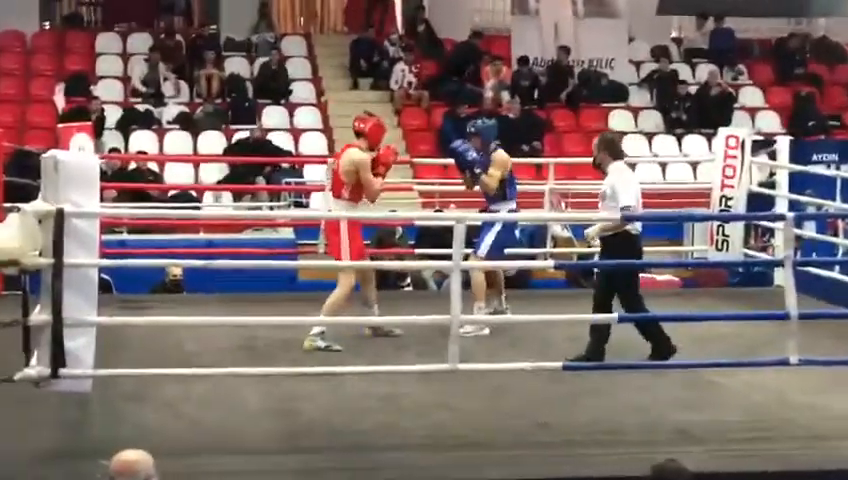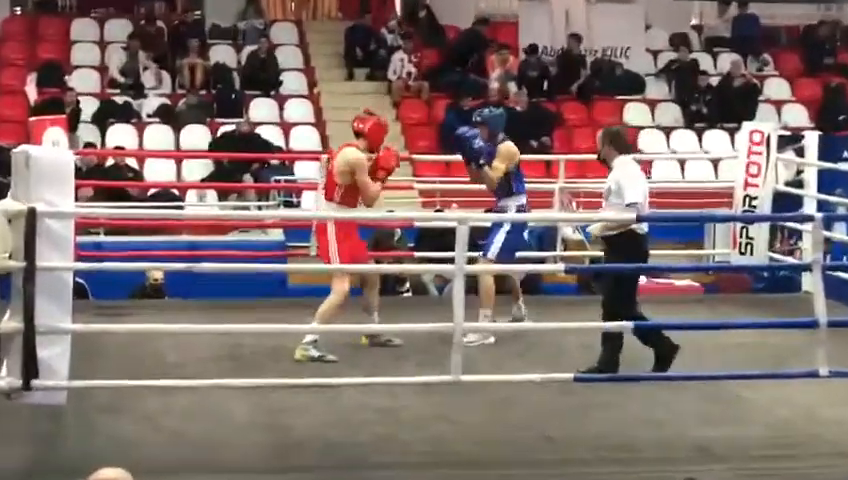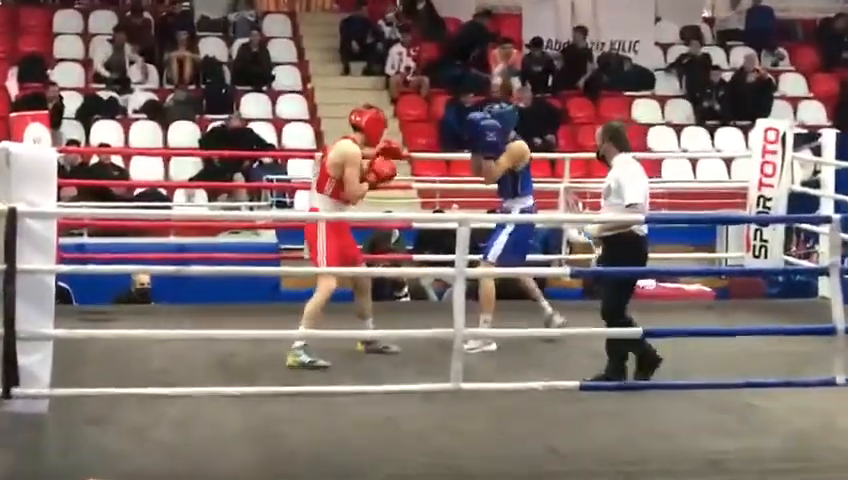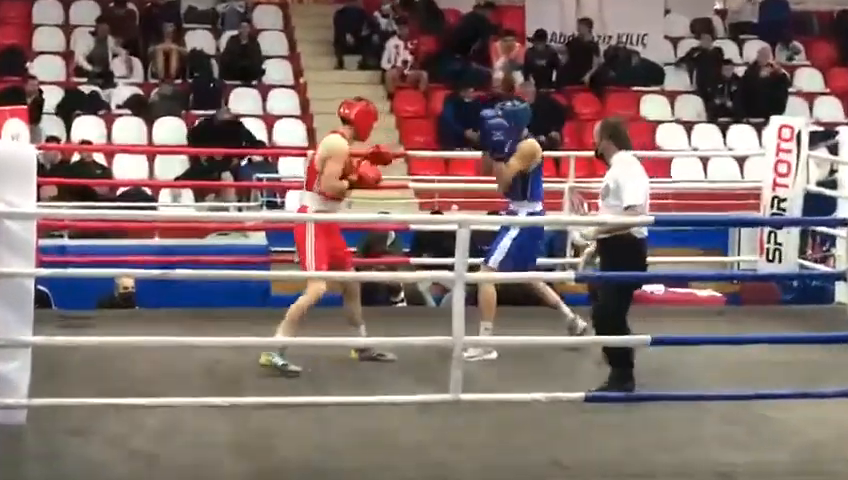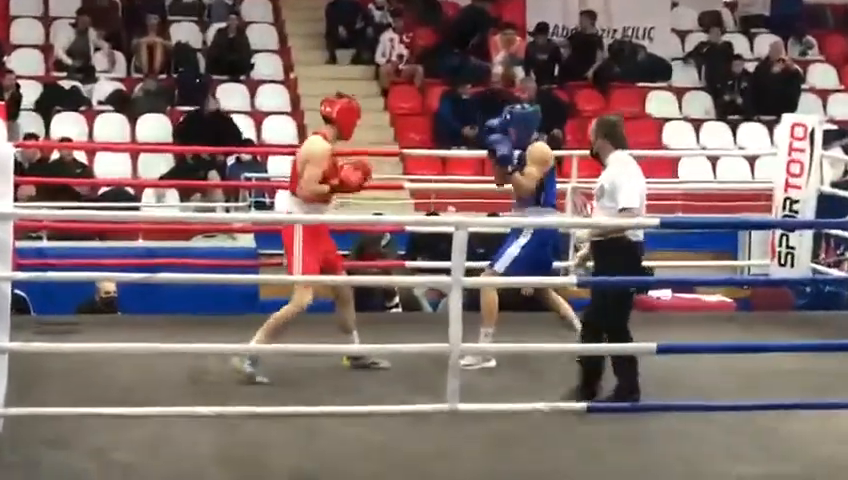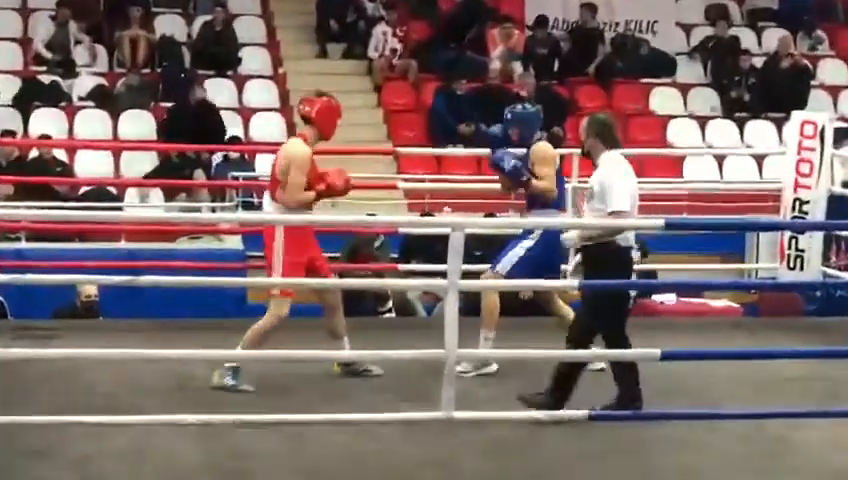
dt=0.1s
person 1, frame 1
left shoulder: (349, 152)
right shoulder: (359, 157)
right elbow: (372, 195)
left wrist: (375, 166)
right wrist: (382, 168)
left hip: (347, 221)
right hip: (341, 224)
left knee: (368, 272)
right knee: (347, 282)
person 1, frame 2
left shoulder: (348, 153)
right shoulder: (356, 157)
right elbow: (369, 199)
left wrist: (375, 170)
right wrist: (382, 173)
left hip: (344, 224)
right hip: (334, 226)
left knee: (372, 277)
right knee: (341, 288)
left ankle: (374, 333)
person 1, frame 3
left shoulder: (349, 148)
right shoulder: (350, 149)
left elbow: (356, 179)
right elbow: (351, 193)
left wrist: (379, 160)
right wrist: (375, 177)
left hip: (337, 221)
right hip: (324, 222)
left knee: (363, 280)
right knee: (327, 286)
left ankle: (369, 339)
right ankle: (298, 349)
person 1, frame 4
left shoulder: (338, 143)
right shoulder: (339, 144)
left elbow: (339, 177)
right elbow: (328, 187)
left wrist: (368, 163)
right wrist: (357, 178)
left hip: (327, 222)
right hip: (313, 222)
left knee: (352, 284)
right knee: (317, 289)
left ankle: (362, 346)
right ankle: (274, 350)
person 1, frame 5
left shoulder: (322, 146)
right shoulder: (320, 147)
right elbow: (306, 191)
left wrist: (345, 176)
right wrist: (338, 183)
left hip: (316, 227)
right hip: (302, 228)
left knee: (344, 290)
right knee: (302, 300)
left ankle: (355, 353)
right ankle: (247, 356)
person 1, frame 6
left shoulder: (300, 148)
right shoulder: (299, 151)
right elbow: (291, 200)
left wrist: (325, 184)
right wrist: (324, 189)
left hip: (300, 232)
right hip: (284, 233)
left knee: (332, 295)
right knee: (279, 310)
left ankle: (347, 360)
right ankle: (228, 369)
person 2, frame 1
left shoulder: (621, 177)
right shoulder: (615, 175)
left elbow: (628, 216)
left wrist: (599, 229)
right wrist: (601, 232)
left hip: (622, 246)
right hip: (615, 245)
left knee: (631, 301)
right knee: (602, 299)
person 2, frame 2
left shoulder: (626, 172)
right shoulder: (620, 170)
left elbow: (635, 214)
left wrist: (602, 227)
right wrist: (605, 229)
left hip: (627, 246)
right hip: (619, 246)
left knee: (622, 308)
right knee: (613, 305)
left ankle: (663, 348)
right ankle: (608, 362)
person 2, frame 3
left shoulder: (628, 171)
right shoulder: (619, 170)
left elbow: (636, 214)
left wrist: (600, 228)
right wrist: (604, 240)
left hip: (627, 249)
right hip: (618, 247)
left knee: (613, 311)
right knee: (612, 311)
left ankle: (644, 358)
right ankle: (618, 368)
person 2, frame 4
left shoulder: (627, 169)
right shoulder: (618, 168)
left elbow: (634, 216)
left wrist: (596, 230)
right wrist: (596, 245)
left hip: (625, 252)
right hip: (615, 250)
left knee: (607, 316)
right knee: (609, 316)
left ankle: (621, 377)
right ankle: (621, 377)
person 2, frame 5
left shoulder: (623, 170)
right shoulder: (615, 170)
left elbow: (629, 218)
left wrist: (590, 234)
right wrist: (589, 250)
left hip: (620, 257)
right hip: (614, 255)
left knee: (595, 325)
right knee: (613, 325)
left ankle: (589, 389)
right ankle: (627, 388)
person 2, frame 6
left shoulder: (614, 171)
right shoulder: (608, 169)
left elbow: (620, 221)
left wrist: (580, 236)
right wrist: (585, 249)
left hip: (609, 261)
right hip: (604, 260)
left knee: (583, 332)
right knee: (612, 332)
left ankle: (556, 395)
right ankle: (628, 397)
person 3, frame 1
left shoulder: (499, 156)
right shoulder: (484, 155)
left elbow: (490, 189)
right elbow: (469, 185)
left wrist: (475, 167)
right wrist: (462, 164)
left hip: (503, 215)
right hip: (496, 213)
left knee: (476, 262)
right knee: (491, 261)
left ankle: (479, 322)
right ankle: (500, 305)
person 3, frame 2
left shoulder: (506, 148)
right shoulder: (492, 147)
left elbow: (491, 182)
right elbow: (476, 178)
left wrist: (480, 156)
right wrist: (469, 155)
left hip: (513, 212)
right hip: (506, 211)
left knee: (485, 265)
right knee: (503, 263)
left ankle: (485, 329)
right ankle: (519, 311)
person 3, frame 3
left shoulder: (517, 147)
right shoulder: (504, 144)
left elbow: (491, 177)
right elbow: (477, 171)
left wrist: (490, 149)
right wrist: (477, 144)
left hip: (518, 214)
right hip: (515, 213)
left knee: (486, 269)
right knee: (515, 270)
left ankle: (484, 337)
right ankle: (549, 313)
person 3, frame 4
left shoulder: (528, 146)
right shoulder: (515, 143)
left elbow: (503, 182)
right elbow: (486, 171)
left wrist: (498, 150)
right wrist: (488, 143)
left hip: (525, 218)
right hip: (522, 217)
left knee: (487, 273)
right knee: (528, 277)
left ankle: (485, 344)
right ankle: (573, 322)
person 3, frame 5
left shoulder: (538, 150)
right shoulder: (526, 150)
left elbow: (525, 191)
right elbow: (500, 180)
left wrist: (507, 162)
right wrist: (497, 154)
left hip: (538, 226)
right hip: (536, 226)
left knee: (489, 278)
right knee: (543, 290)
left ankle: (484, 351)
person 3, frame 6
left shoulder: (541, 150)
right shoulder: (531, 151)
left elbow: (550, 192)
right elbow: (508, 188)
left wrist: (522, 175)
right wrist: (501, 162)
left hip: (543, 230)
right hip: (543, 230)
left knee: (489, 280)
right knee: (547, 296)
left ankle: (483, 357)
